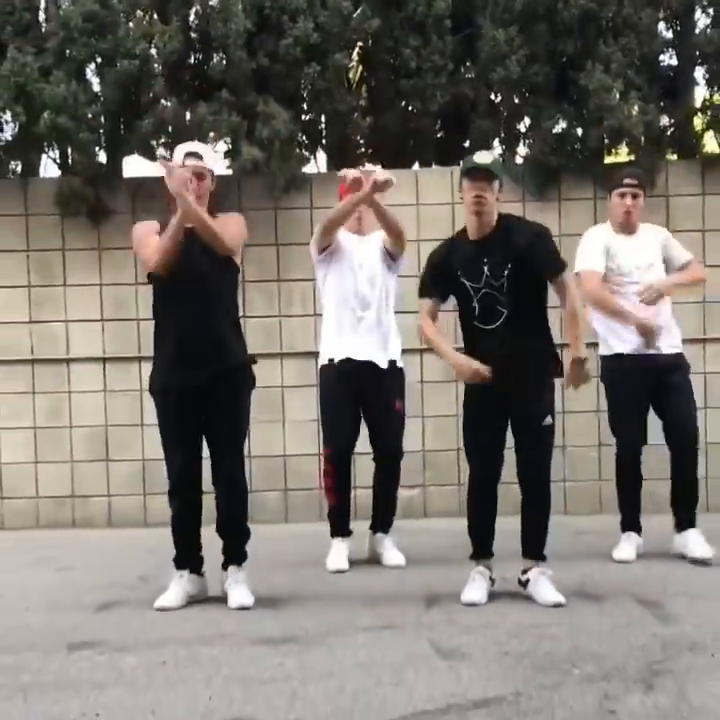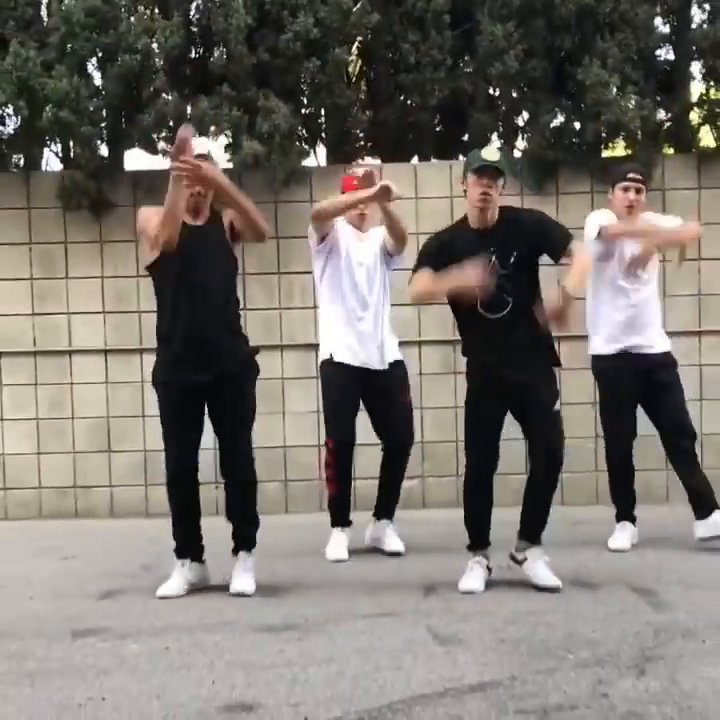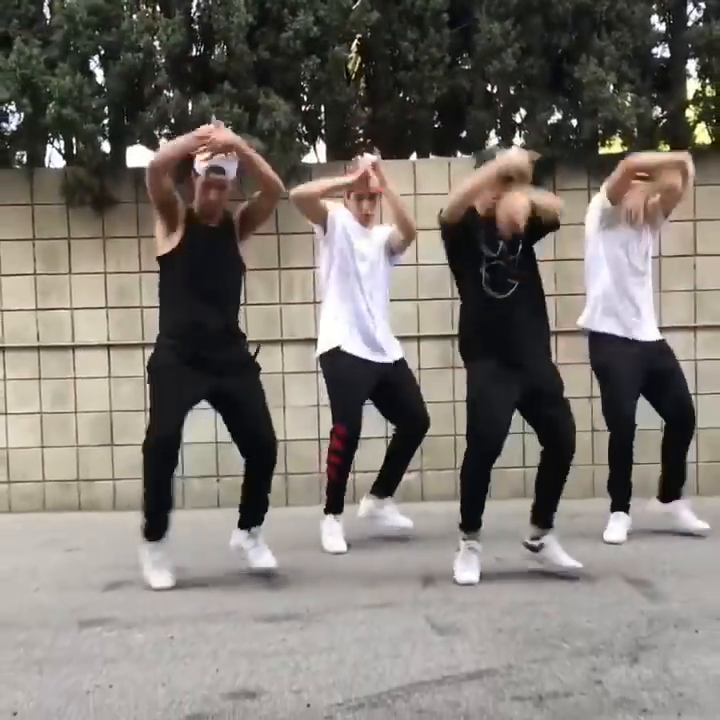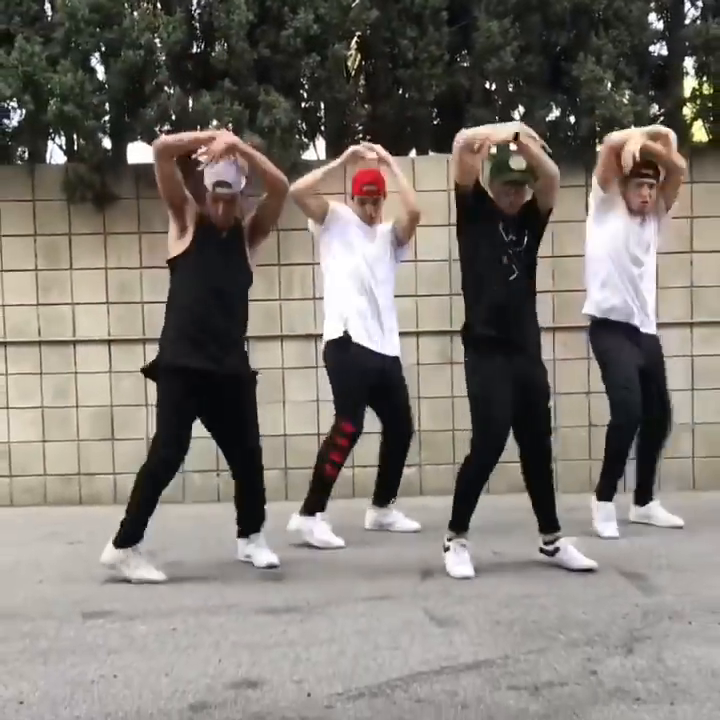
dt=0.1s
person 1, frame 1
left shoulder: (228, 223)
right shoulder: (148, 231)
left elbow: (225, 242)
right elbow: (160, 264)
left wrist: (188, 202)
right wrist: (177, 204)
left hip: (227, 369)
right hip: (173, 373)
left knee: (229, 472)
right knee: (182, 478)
left ankle: (234, 569)
right ankle: (188, 572)
person 1, frame 2
left shoulder: (229, 222)
right shoulder: (153, 217)
left elbow: (261, 229)
right elbow: (164, 239)
left wrist: (216, 174)
right wrist: (183, 170)
left hip: (230, 361)
right hip: (177, 363)
left knee: (238, 460)
right knee: (180, 465)
left ankle: (243, 555)
right ankle: (189, 561)
person 1, frame 3
left shoulder: (239, 222)
right shoulder: (172, 214)
left elbow: (275, 190)
right elbow: (156, 165)
left wrist: (234, 142)
left hip: (229, 356)
right hip: (178, 357)
left knee: (262, 445)
right knee: (162, 444)
left ankle: (250, 530)
right ankle: (154, 542)
person 1, frame 4
left shoulder: (250, 233)
right shoulder: (185, 219)
left elbow: (279, 189)
right elbow: (161, 152)
left wrist: (239, 146)
left hip: (228, 366)
right hip: (180, 362)
left knee: (247, 458)
right knee: (168, 453)
left ankle: (251, 534)
right ankle: (125, 547)
person 2, frame 1
left shoulder: (529, 236)
right shoulder: (446, 255)
left elbow: (567, 290)
right elbow: (425, 319)
left wrist: (578, 352)
right wrist: (453, 357)
left hip: (533, 374)
right hip: (484, 379)
left knee: (535, 476)
right knee: (482, 477)
left ankle: (534, 568)
right ankle: (481, 567)
person 2, frame 2
left shoulder: (528, 225)
right shoulder: (445, 242)
left elbow: (576, 253)
right elbow: (419, 290)
left wrist: (566, 294)
right wrist: (457, 281)
left hip: (535, 364)
right hip: (486, 369)
left knee: (548, 457)
right knee: (482, 463)
left ankle: (527, 547)
right ankle: (478, 556)
person 2, frame 3
left shoulder: (525, 221)
right shoulder: (460, 225)
left elbow: (555, 209)
right elbow: (454, 202)
left wrist: (524, 195)
right wrist: (501, 165)
left hip: (534, 358)
right hip: (488, 361)
left knee: (561, 443)
right knee: (484, 446)
left ankle: (541, 534)
right ankle: (469, 541)
person 2, frame 4
left shoulder: (533, 216)
right shoulder: (475, 210)
left elbow: (549, 178)
right elbow: (464, 145)
left wrist: (525, 143)
right wrist: (507, 131)
left hip: (525, 351)
right hip: (485, 351)
left knee: (538, 450)
right knee: (487, 448)
left ankle: (552, 538)
right ankle: (456, 539)
person 3, frame 1
left shoulder: (384, 246)
right shoulder: (329, 244)
left elbow: (399, 235)
right elbow: (328, 223)
left wrist: (373, 194)
right wrist: (362, 189)
left hip: (383, 360)
right hip: (339, 360)
left knee: (389, 451)
right knee: (337, 451)
left ankle: (381, 535)
right ankle: (339, 538)
person 3, frame 2
left shoulder: (381, 240)
right shoulder: (328, 233)
left elbow: (400, 236)
right elbow: (318, 211)
left wrist: (382, 196)
right wrist: (366, 189)
left hip: (384, 355)
right hip: (340, 355)
left knee: (401, 437)
right knee: (339, 441)
left ankle: (381, 524)
right ankle: (340, 527)
person 3, frame 3
left shoulder: (386, 236)
right shoulder: (333, 221)
left elbow: (409, 231)
right elbow: (298, 195)
left wrist: (383, 182)
right wrist: (353, 177)
left hip: (384, 349)
right hip: (342, 347)
left knee: (416, 421)
right knee: (347, 428)
left ankle: (379, 498)
right ankle: (333, 516)
person 3, frame 4
left shoulder: (392, 234)
right shoulder: (335, 220)
left elbow: (414, 212)
right elbow: (298, 192)
left wrist: (389, 161)
right wrist: (342, 160)
left hip: (385, 344)
right hip: (347, 340)
left knee: (400, 426)
right knee: (348, 424)
left ankle: (383, 507)
right ankle: (311, 515)
person 4, frame 1
left shoulder: (658, 236)
right shoulder: (596, 238)
left elbow: (696, 271)
right elbow: (591, 291)
left wrist: (665, 287)
right wrist: (636, 320)
left hip: (668, 353)
right hip: (622, 357)
left knee: (685, 440)
right knee: (629, 447)
left ankle: (686, 528)
right ankle: (630, 531)
person 4, frame 2
left shoulder: (655, 224)
right shoulder: (598, 224)
right elbow: (620, 230)
left wrist: (655, 244)
left hip: (654, 349)
right hip: (612, 351)
left knee: (679, 432)
right knee: (619, 439)
right ankle: (625, 521)
person 4, frame 3
left shoulder: (651, 217)
right shoulder: (603, 209)
right elbow: (629, 165)
left hip: (647, 336)
right hip: (610, 337)
left knee: (683, 415)
right knee: (623, 427)
left ankle: (670, 499)
right ankle: (619, 512)
person 4, frame 4
left shoulder: (655, 215)
right shoulder: (606, 204)
left elbow: (678, 172)
right elbow: (610, 145)
left wrist: (658, 146)
left hip: (645, 330)
right hip: (610, 325)
left knee: (657, 416)
right knee: (627, 411)
left ankle: (644, 502)
right ankle: (604, 501)
